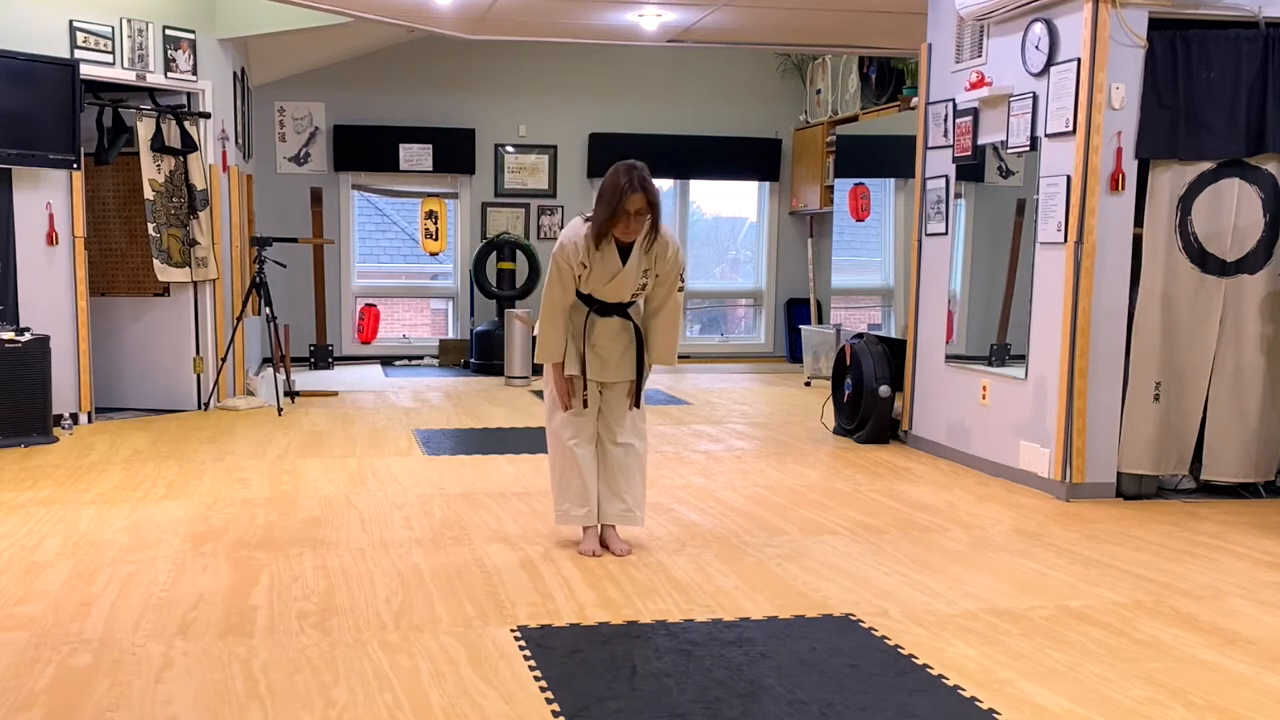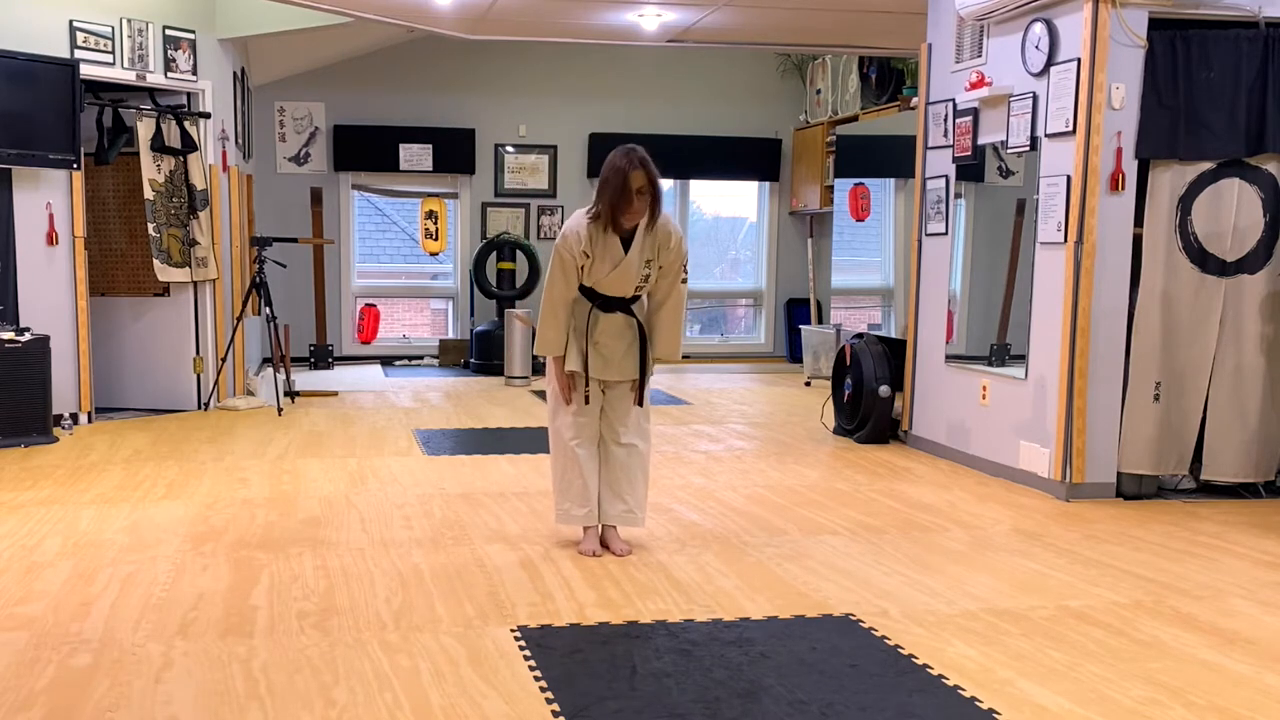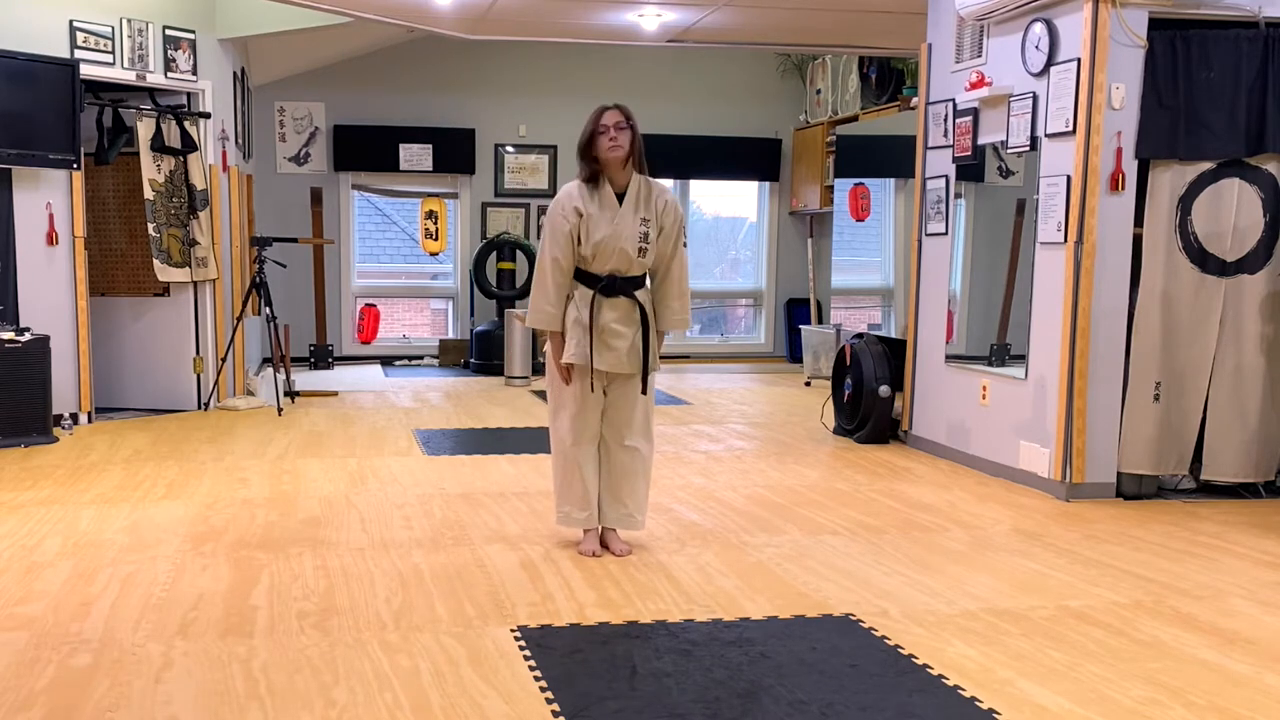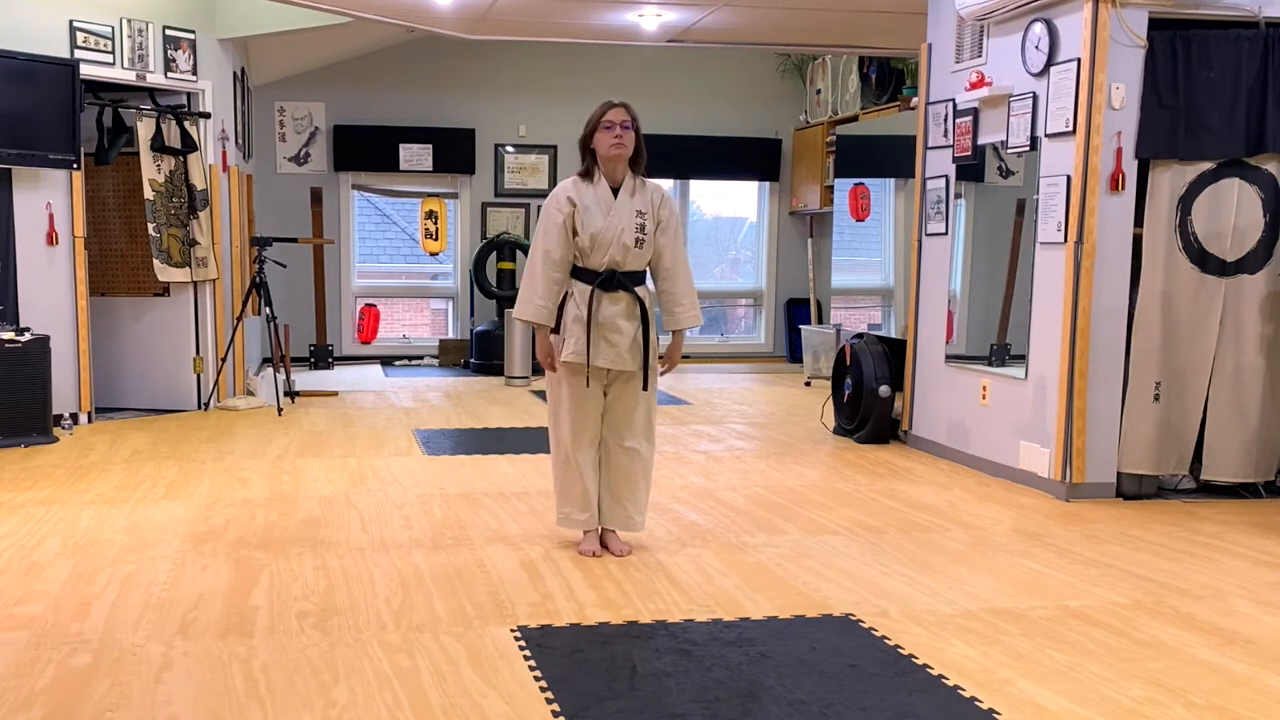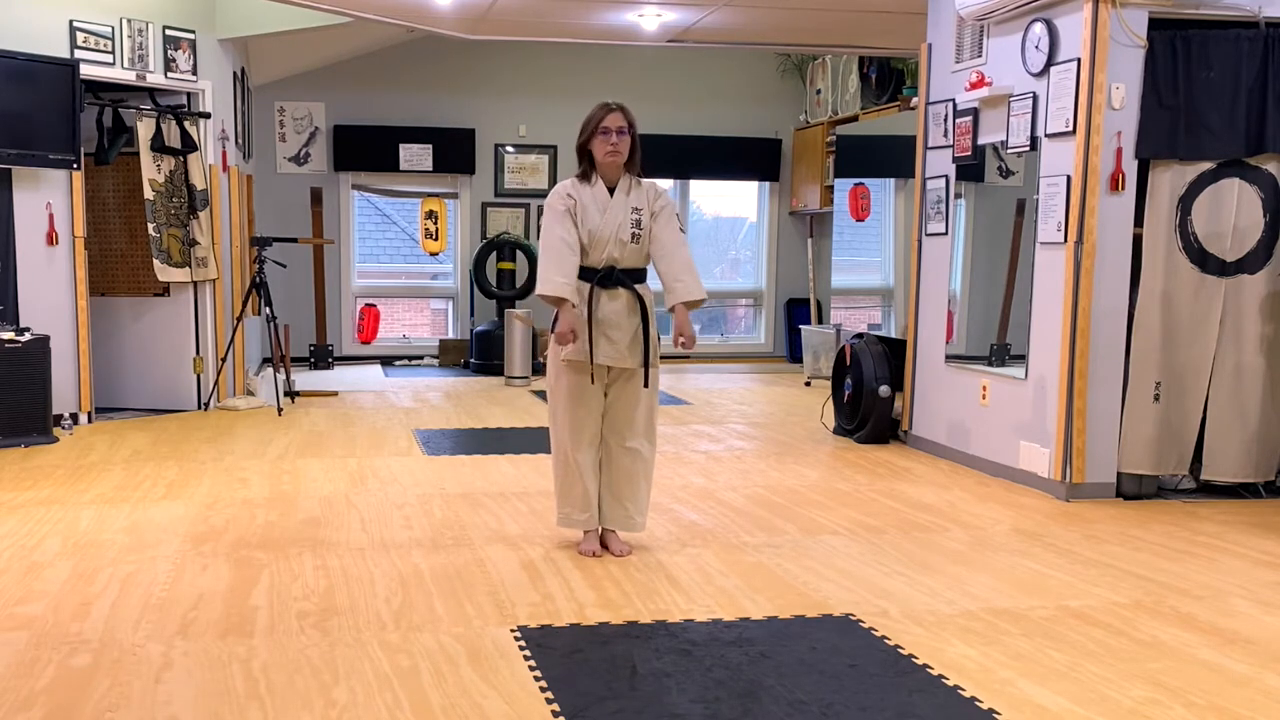
dt=0.4s
person 1, frame 1
left shoulder: (665, 248)
right shoulder: (574, 241)
left elbow: (662, 310)
right elbow: (555, 306)
left wrist: (645, 367)
right wrist: (557, 367)
left hip: (624, 337)
right hip: (575, 335)
left knee: (624, 431)
right knee: (573, 429)
left ankle: (611, 524)
right ankle: (588, 525)
person 1, frame 2
left shoulder: (667, 236)
right shoulder: (579, 231)
left elbow: (666, 302)
right elbow: (559, 298)
left wrist: (651, 359)
right wrist: (558, 360)
left hip: (629, 334)
right hip: (580, 334)
left knee: (627, 431)
right knee: (576, 429)
left ankle: (611, 524)
right ankle: (588, 525)
person 1, frame 3
left shoulder: (661, 201)
right shoulder: (572, 199)
left elbow: (669, 273)
right elbow: (554, 271)
left wrist: (658, 336)
right wrist: (555, 337)
left hip: (634, 324)
right hip: (580, 323)
left knee: (630, 433)
right knee: (578, 431)
left ankle: (613, 525)
right ankle: (588, 525)
person 1, frame 4
left shoulder: (657, 200)
right shoulder: (568, 194)
left elbow: (672, 267)
right elbow: (548, 264)
left wrist: (678, 334)
right wrist: (543, 332)
left hip: (632, 321)
right hip: (580, 319)
left knee: (630, 433)
right knee: (578, 431)
left ankle: (613, 525)
right ankle: (587, 525)
person 1, frame 5
left shoulder: (653, 197)
right shoulder: (566, 194)
left elbow: (672, 252)
right elbow: (558, 254)
left wrist: (681, 311)
right wrist: (565, 310)
left hip: (635, 319)
right hip: (580, 317)
left knee: (629, 432)
right knee: (577, 429)
left ankle: (613, 525)
right ankle: (588, 526)
